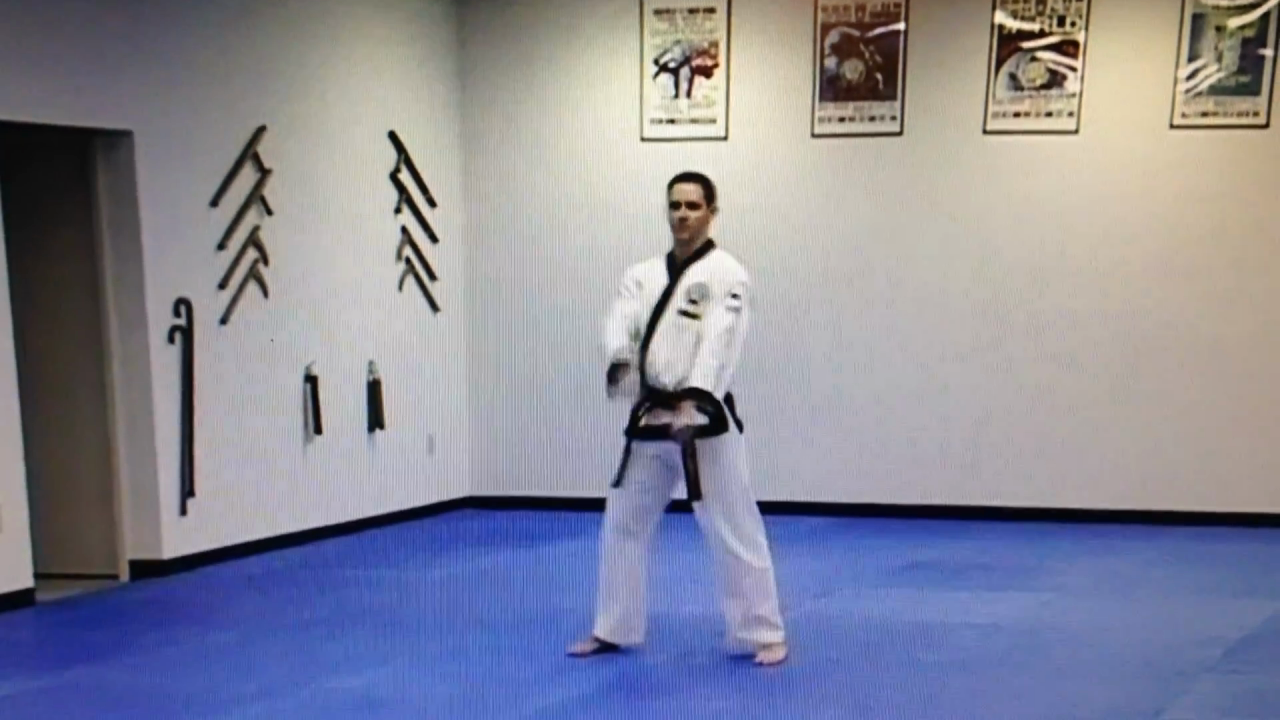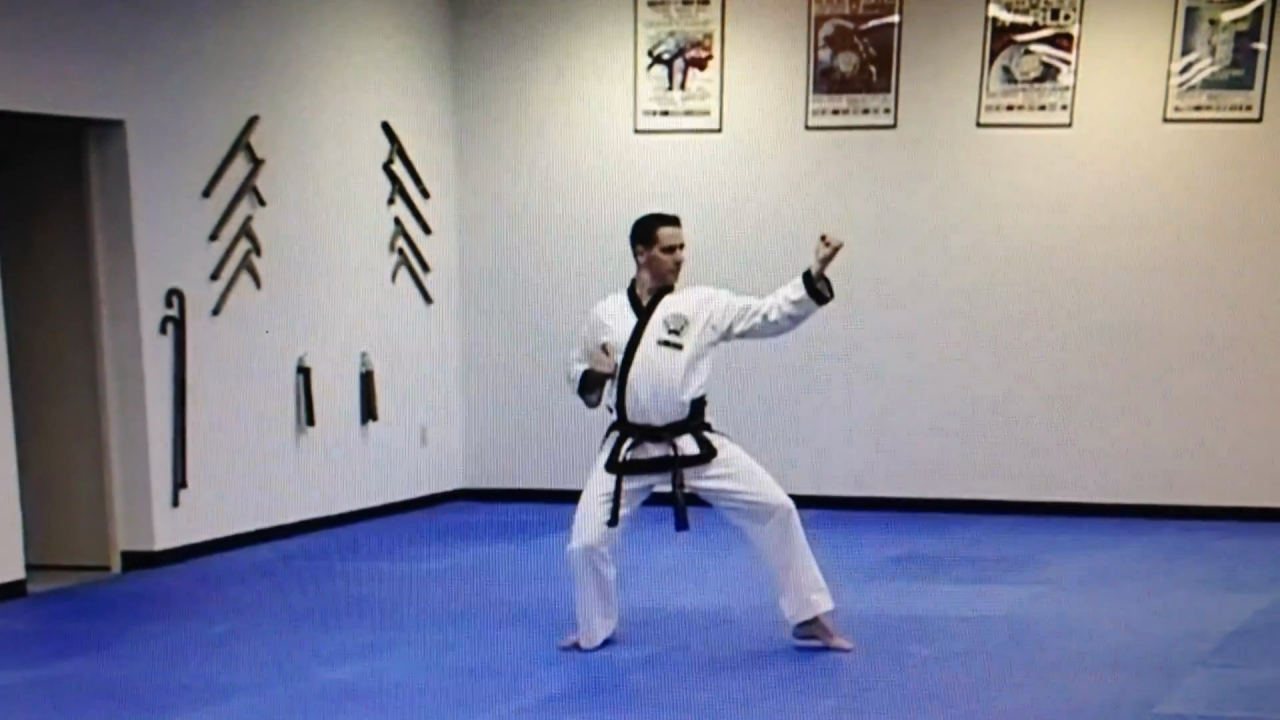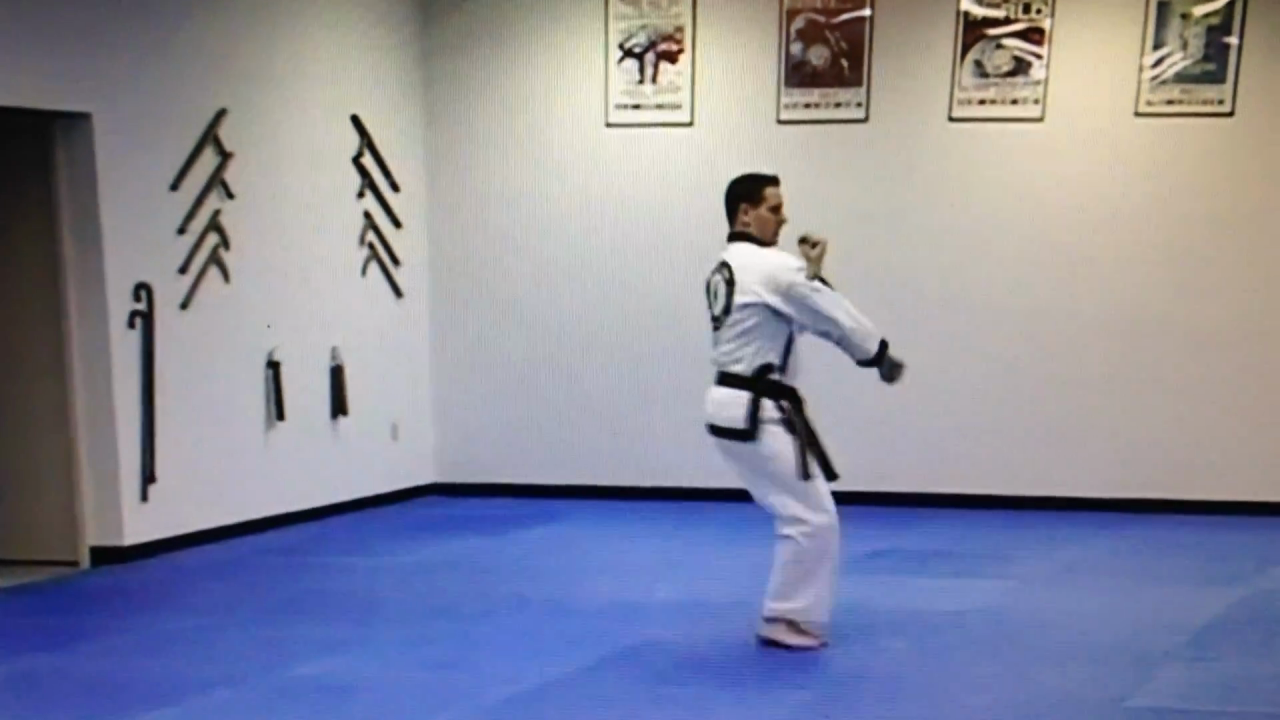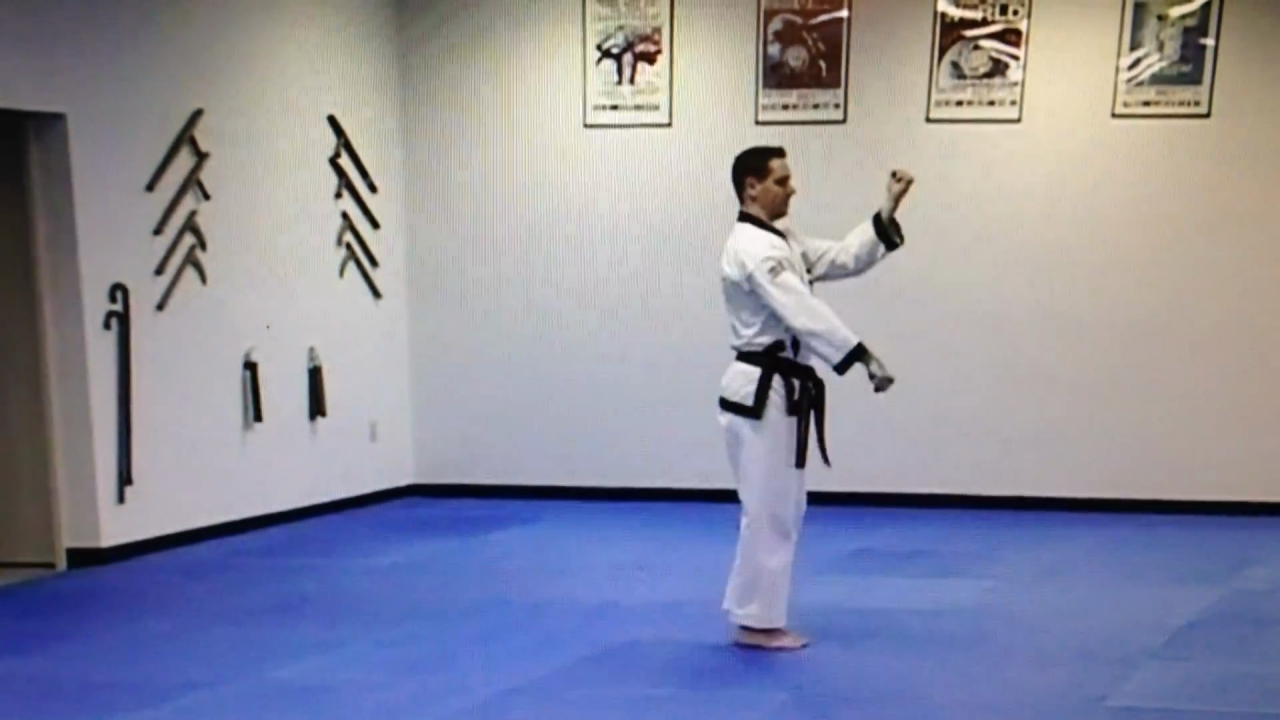
dt=1s
person 1, frame 1
left shoulder: (727, 274)
right shoulder: (641, 275)
left elbow: (721, 347)
right elbow: (620, 328)
left wrist: (690, 408)
right wrist: (620, 366)
left hip: (705, 422)
right hip: (651, 421)
left knee: (734, 533)
right knee: (623, 525)
left ankle: (764, 635)
right ankle: (612, 629)
person 1, frame 2
left shoulder: (702, 304)
right shoulder: (604, 315)
left elbow: (770, 314)
right elbow: (578, 371)
left wrist: (816, 275)
right wrist: (592, 378)
left hip: (693, 444)
right hip: (629, 448)
left knee: (775, 510)
right knee: (587, 540)
left ankle: (810, 618)
right ankle: (595, 628)
person 1, frame 3
left shoulder: (728, 269)
right shoulder: (771, 266)
right elbow: (835, 317)
left wrist: (811, 272)
right wrist: (880, 354)
left hip: (750, 408)
right hip: (756, 414)
left knee: (808, 516)
right knee: (813, 519)
left ankle: (797, 617)
right ankle: (781, 618)
person 1, frame 4
left shoulder: (779, 242)
right shoulder: (752, 247)
left elbow: (844, 258)
right elbow: (804, 313)
left wrist: (889, 209)
right wrist: (865, 357)
left hip: (777, 390)
right hip: (763, 392)
left knee: (783, 510)
right knee: (768, 511)
left ankle: (759, 615)
right ankle: (756, 621)
